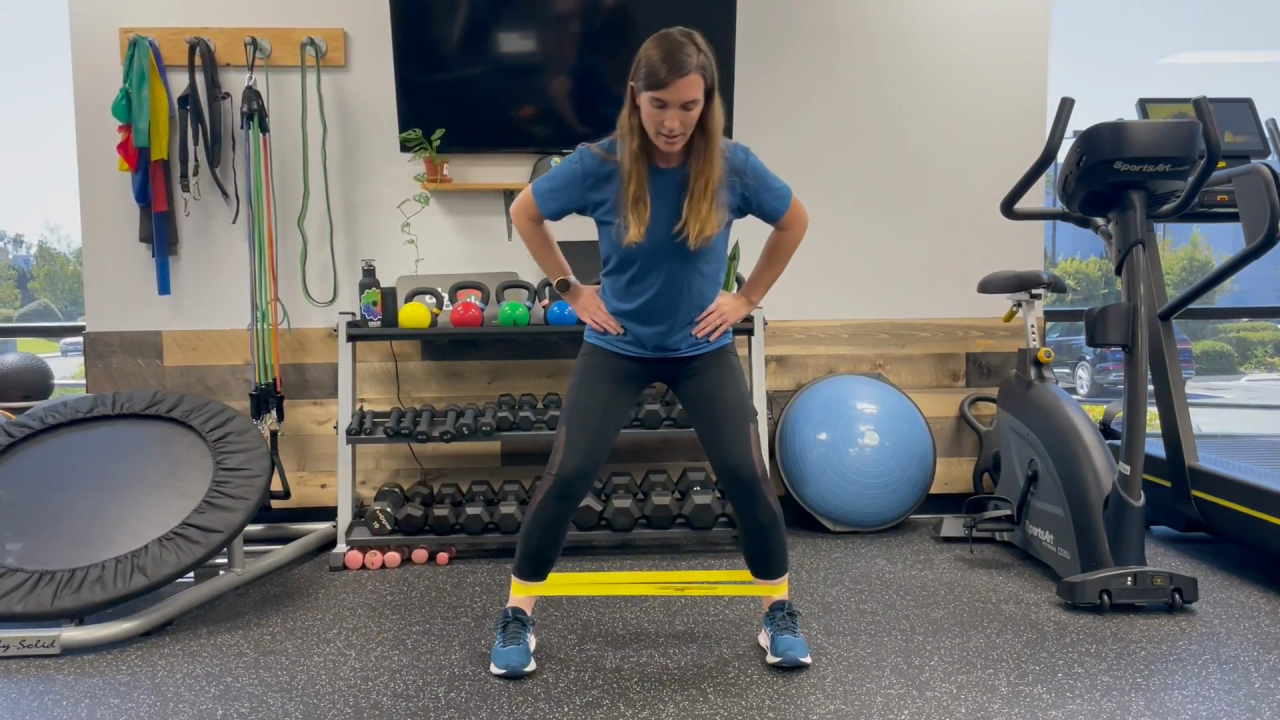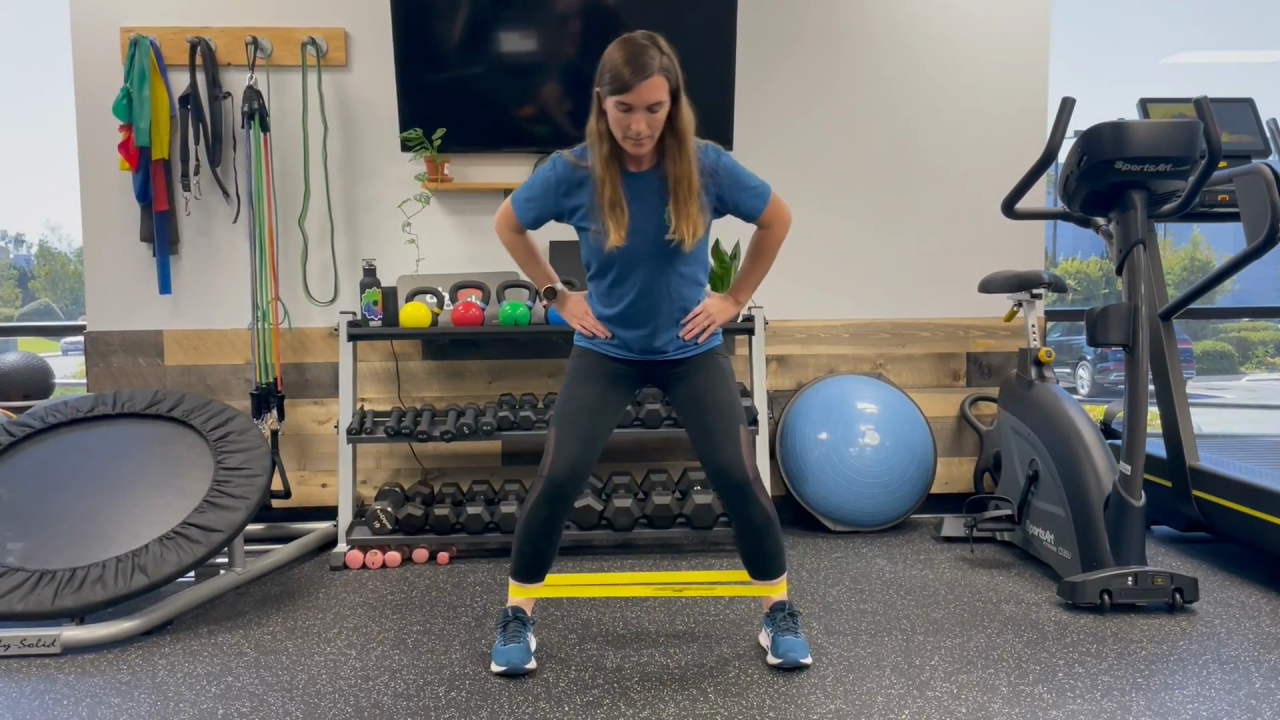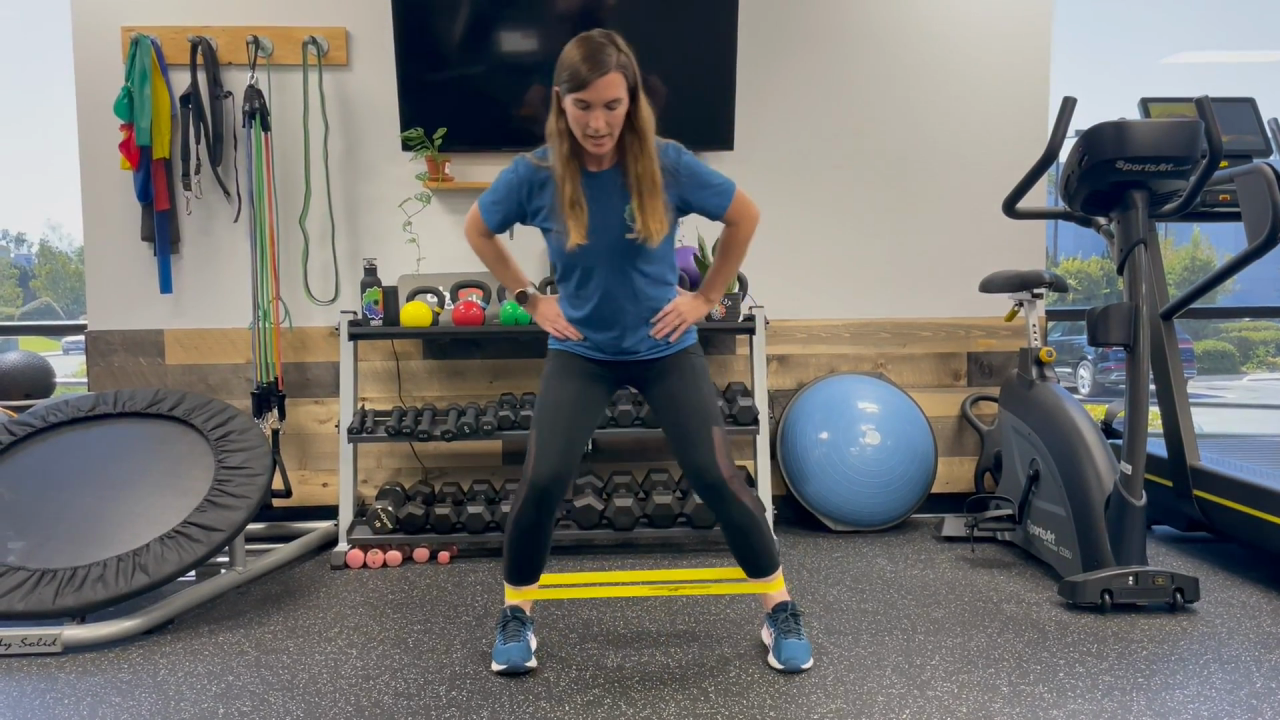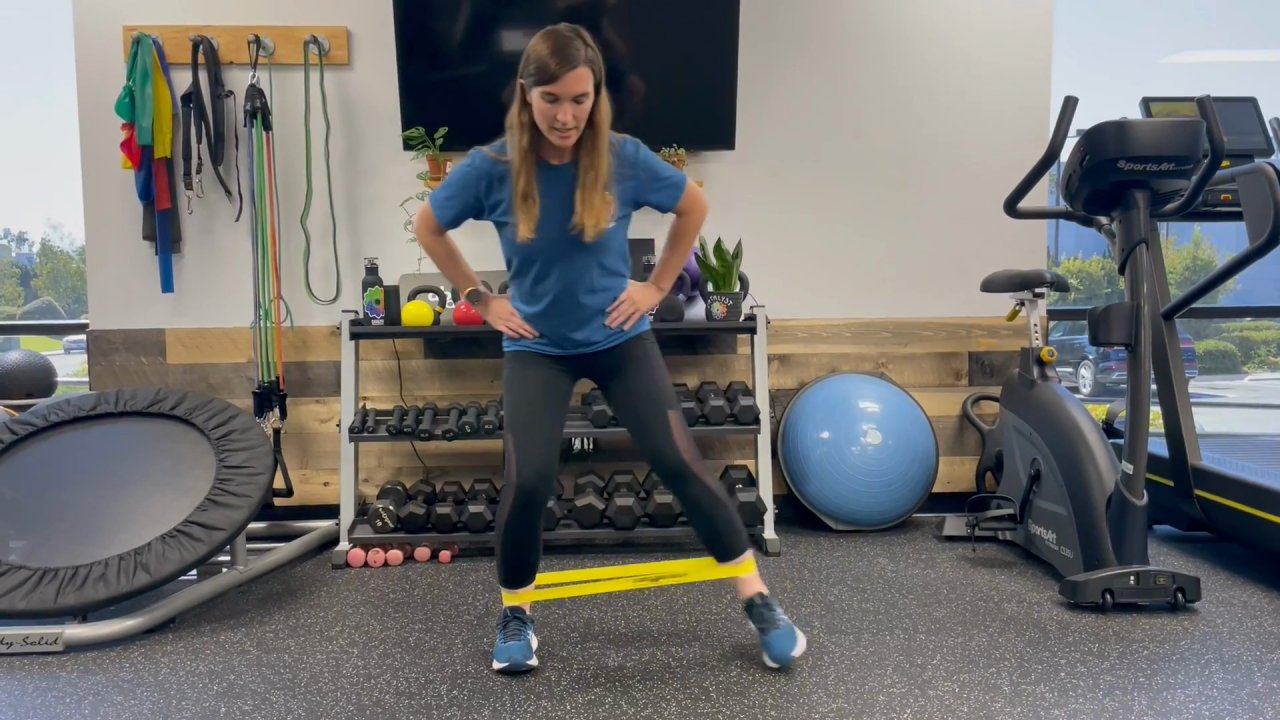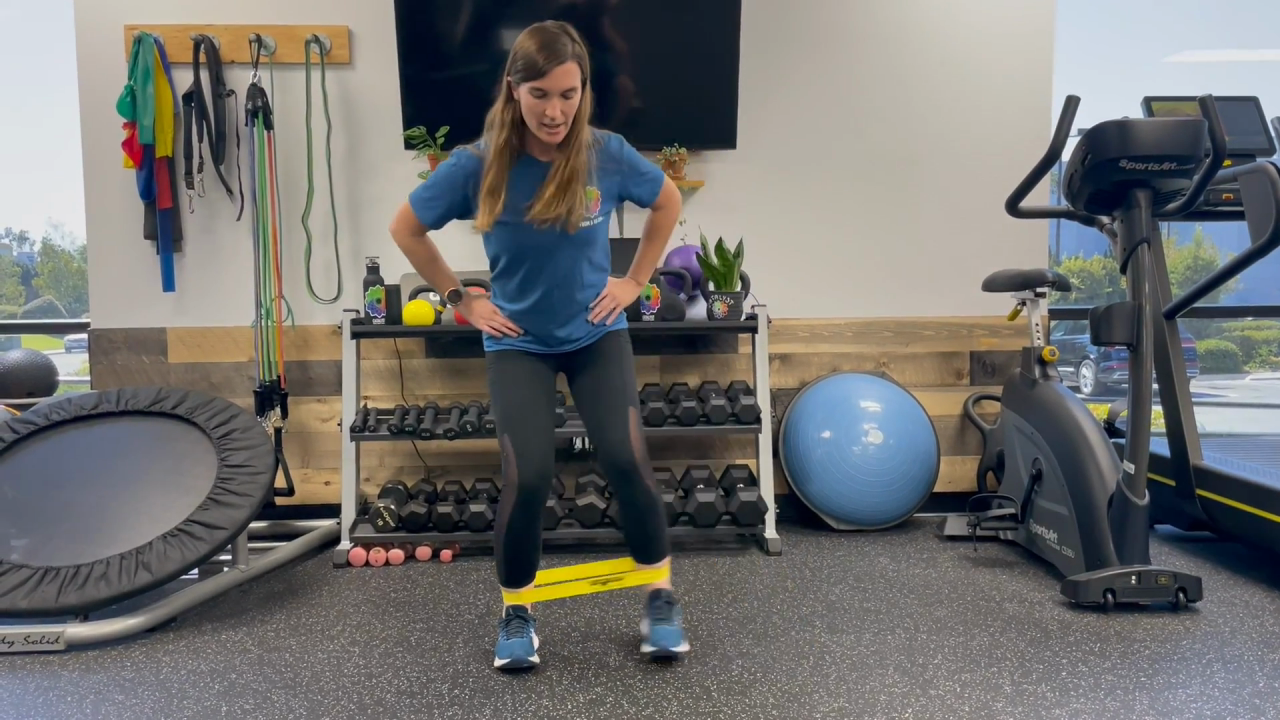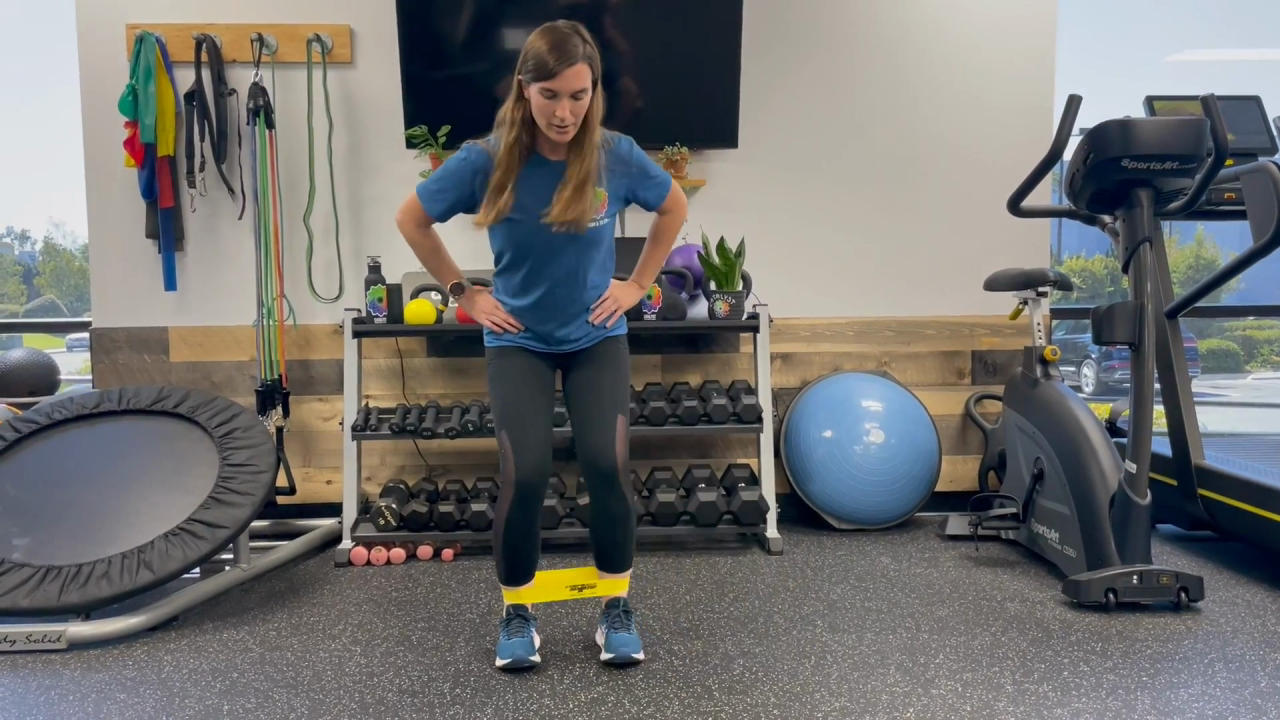
dt=0.2s
person 1, frame 1
left shoulder: (732, 166)
right shoulder: (599, 166)
left elbow: (793, 222)
right elbow: (524, 213)
left wrist: (747, 298)
right wrist: (570, 289)
left hip: (702, 345)
right hip: (616, 344)
left knee: (746, 474)
right knee: (568, 475)
left ankle: (779, 611)
right ankle: (517, 612)
person 1, frame 2
left shoulder: (706, 166)
right shoulder: (573, 172)
left elbow: (777, 219)
right elbow: (507, 225)
left wrist: (734, 299)
right wrist: (557, 295)
left hip: (691, 347)
right hip: (604, 348)
left knee: (737, 477)
right knee: (559, 477)
left ankle: (779, 610)
right ankle: (517, 613)
person 1, frame 3
left shoulder: (667, 164)
right shoulder: (535, 174)
left elbow: (744, 215)
right elbow: (477, 230)
left wrist: (705, 297)
right wrist: (530, 299)
left hip: (664, 347)
right hip: (580, 350)
left knee: (715, 477)
right knee: (543, 480)
left ankle: (780, 608)
right ankle: (515, 613)
person 1, frame 4
left shoulder: (622, 158)
right shoulder: (491, 168)
left elbow: (694, 207)
right elbow: (427, 227)
left wrist: (657, 287)
right wrist: (481, 299)
left hip: (620, 337)
right hip: (537, 347)
left knee: (678, 462)
right knee: (528, 482)
left ankle: (757, 597)
right ankle: (514, 613)
person 1, frame 5
left shoulder: (606, 154)
right shoulder: (479, 166)
left elbow: (668, 202)
right elbow: (407, 227)
left wrist: (635, 281)
right wrist: (460, 298)
left hip: (597, 334)
right hip: (517, 343)
left knee: (626, 462)
right knee: (529, 479)
left ankle: (660, 593)
right ankle: (516, 611)
person 1, frame 6
left shoulder: (617, 156)
right shoulder: (485, 161)
left elbow: (674, 207)
right elbow: (411, 218)
left wrist: (638, 284)
right wrist: (463, 292)
left hip: (596, 336)
right hip: (518, 340)
left knee: (605, 466)
right knee: (526, 475)
left ankle: (617, 605)
right ankle: (515, 611)
